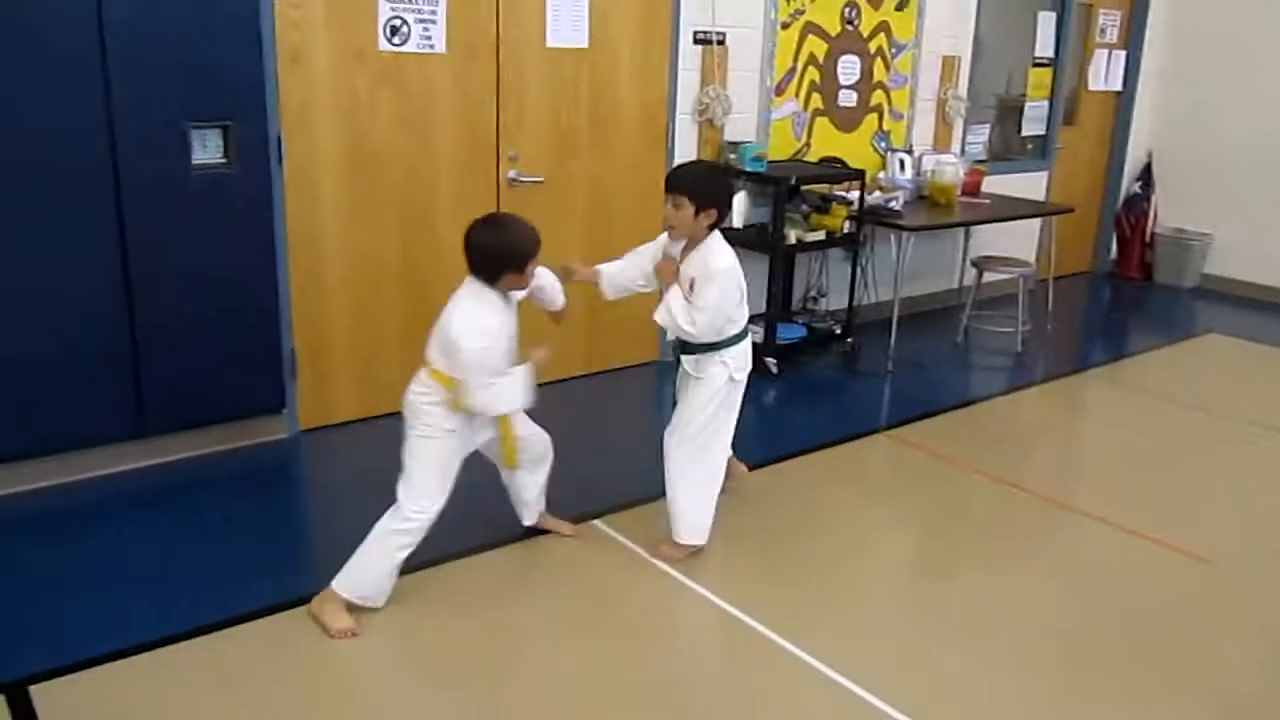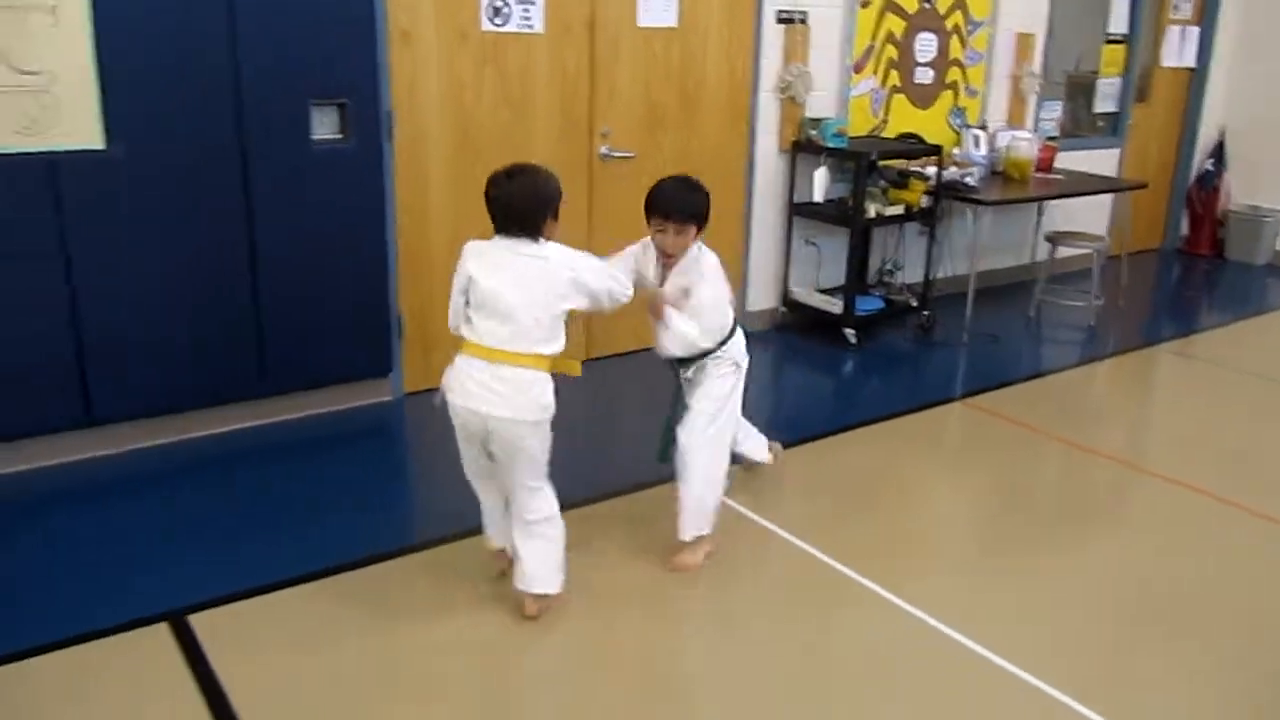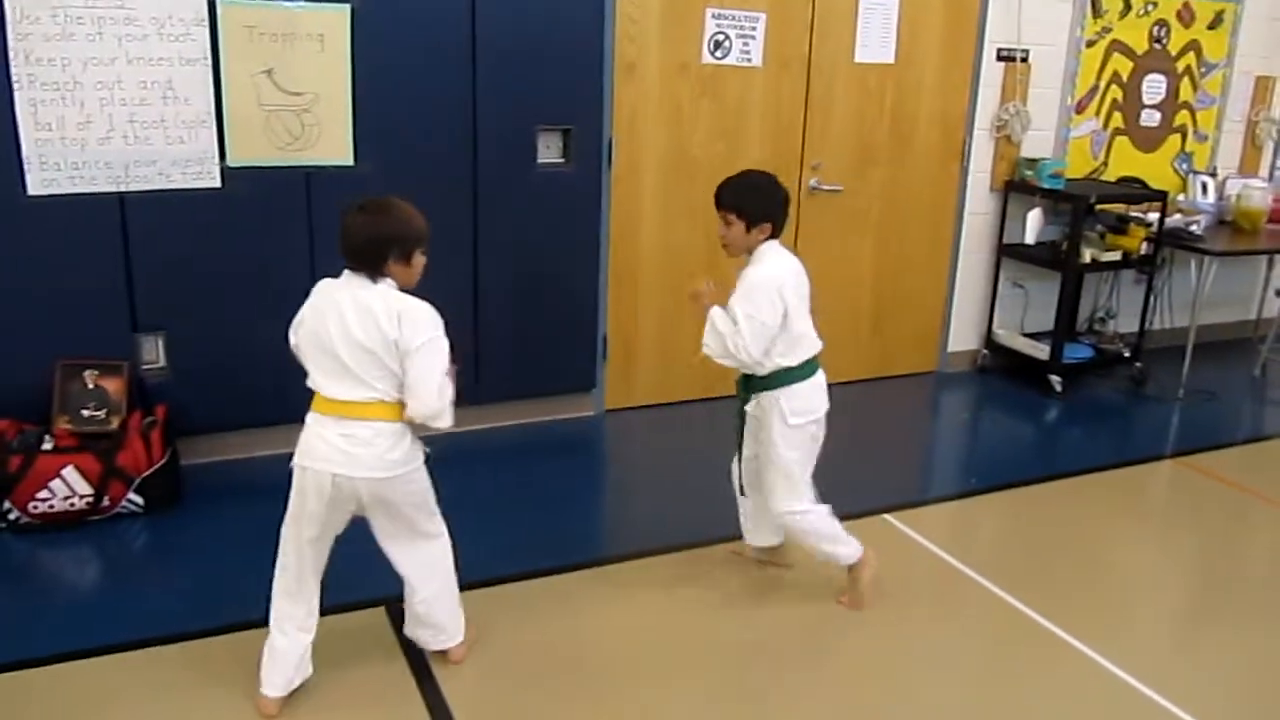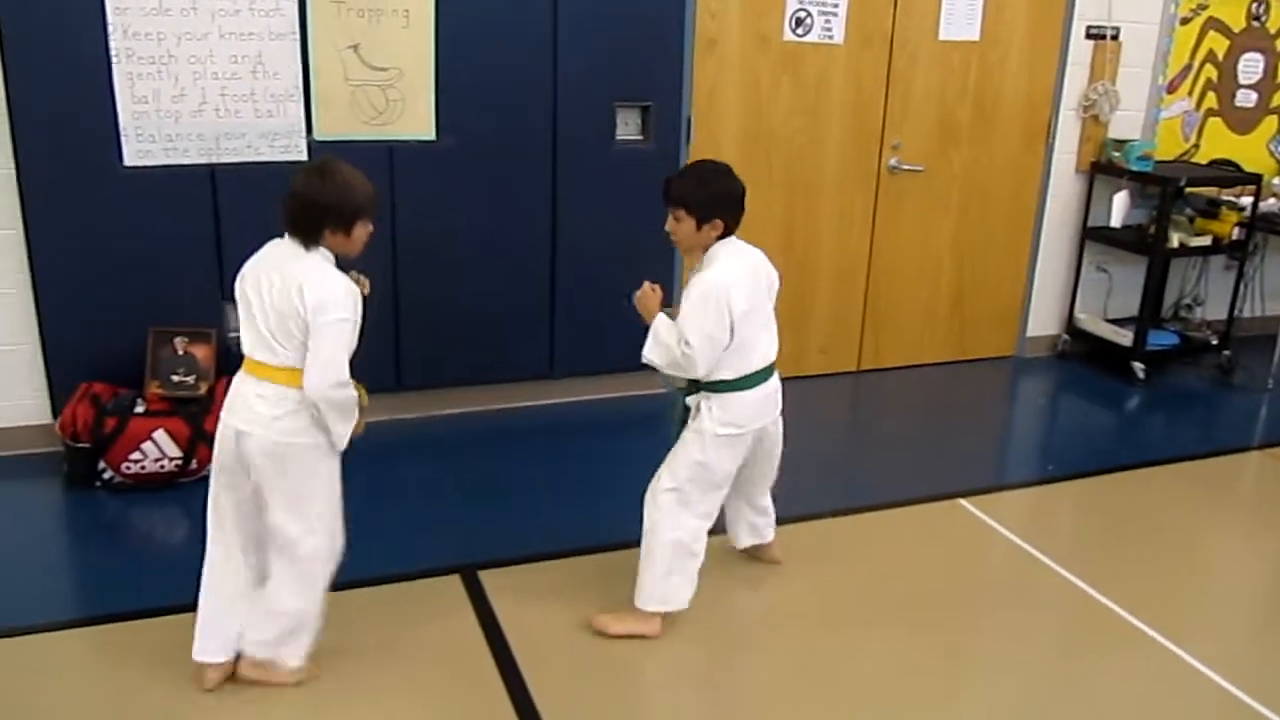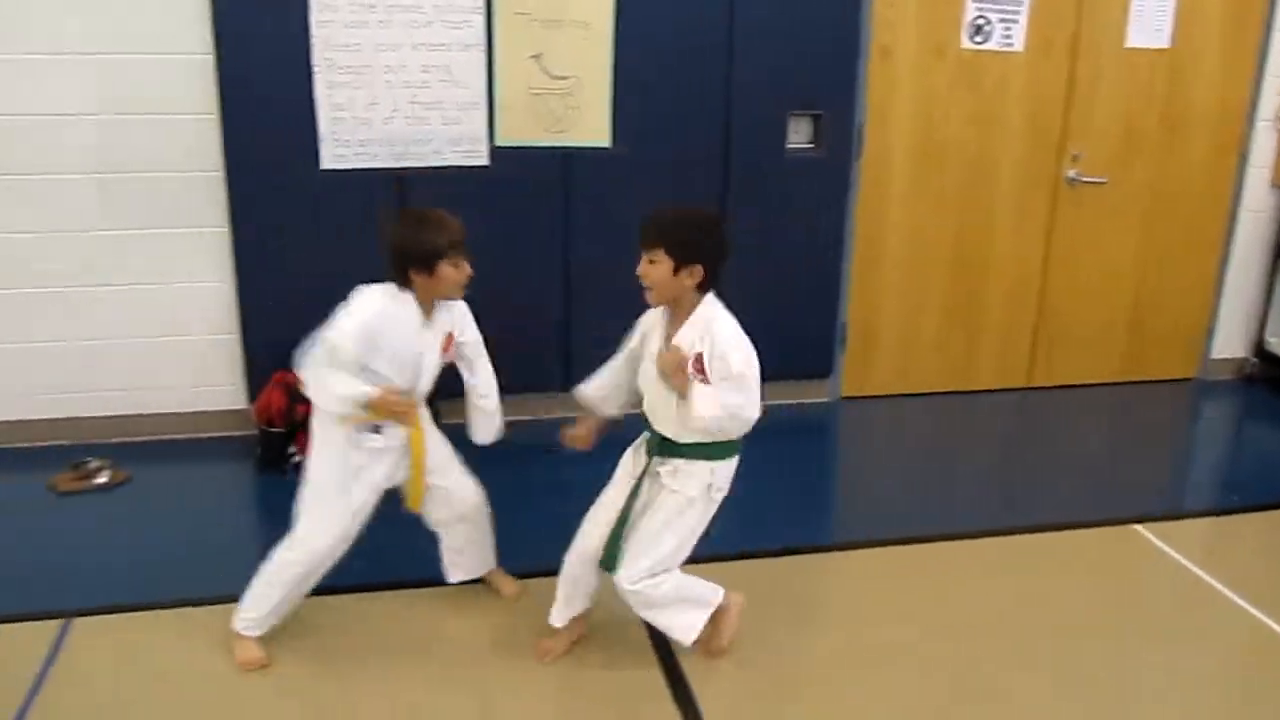
dt=1s
person 1, frame 1
left shoulder: (487, 287)
right shoulder: (482, 323)
left elbow: (537, 280)
right elbow: (489, 401)
left wrist: (554, 299)
right wrist: (527, 368)
left hip: (472, 401)
right hip: (440, 412)
left knee: (534, 444)
right knee: (415, 511)
left ankle: (534, 517)
right ankle: (337, 596)
person 1, frame 2
left shoulder: (474, 256)
right shoulder: (569, 265)
left elbow: (457, 323)
right elbow: (618, 290)
left hip: (468, 385)
right hip: (525, 395)
left knee: (487, 473)
right knee: (532, 491)
left ankle: (503, 546)
right ankle: (537, 587)
person 1, frame 3
left shoulder: (321, 299)
right shoulder: (415, 316)
right elbow: (429, 410)
right wrist: (443, 377)
left hip: (322, 448)
right hip: (386, 454)
left knee: (298, 567)
right knee: (424, 542)
right ankle: (447, 636)
person 1, frame 4
left shoulder: (265, 258)
right shoulder: (334, 290)
right elbow: (324, 383)
right wrist: (349, 417)
left hip: (243, 408)
right hip: (292, 424)
left knee: (233, 541)
right knee: (311, 544)
left ankle: (215, 655)
right ankle: (266, 655)
person 1, frame 5
left shoulder: (453, 310)
right shoulder: (371, 307)
left elbow: (476, 363)
right elbow: (314, 363)
left wrist: (487, 424)
right wrist: (366, 400)
left hip: (407, 427)
right hip: (351, 436)
left knee: (464, 500)
right knee: (318, 539)
left ankle: (481, 568)
right ankle: (247, 627)
person 2, frame 1
left shoulder: (718, 264)
right shoulder: (677, 244)
left elbow: (695, 326)
right elbow: (637, 268)
left wrist: (671, 287)
right wrist: (592, 275)
left hip: (723, 361)
right hip: (700, 356)
left knee: (687, 440)
right knee: (700, 431)
left ankle: (687, 536)
right ankle: (724, 464)
person 2, frame 2
left shoulder: (706, 268)
right shoulder: (647, 252)
left elbow: (701, 335)
left wrist: (663, 312)
left hip: (720, 361)
right hip: (684, 362)
left knee: (698, 443)
right knee: (717, 424)
left ankle: (697, 536)
right ankle: (763, 450)
person 2, frame 3
left shoulder: (762, 277)
right shoulder: (783, 263)
left elbow: (744, 350)
left wrist: (711, 310)
right wrist: (727, 312)
left hip: (789, 400)
right hip: (789, 391)
left knee: (785, 503)
right knee: (749, 475)
left ankle: (855, 560)
right ankle: (767, 544)
person 2, frame 4
left shoulder: (711, 284)
right shoulder: (756, 261)
left elbow: (689, 359)
left wrist: (655, 316)
right wrist: (683, 319)
left hip: (726, 406)
right hip: (763, 391)
left knee: (674, 499)
right knee: (750, 475)
left ankle: (650, 610)
right ankle: (761, 541)
person 2, frame 5
left shoulder: (725, 337)
right shoulder: (657, 321)
left elbow: (739, 416)
right elbow: (624, 368)
left wrist: (684, 385)
right wrist: (593, 415)
left hip: (699, 471)
right hip: (652, 454)
left knee: (636, 574)
right knee: (594, 539)
left ankle: (717, 607)
right ankle: (568, 621)
